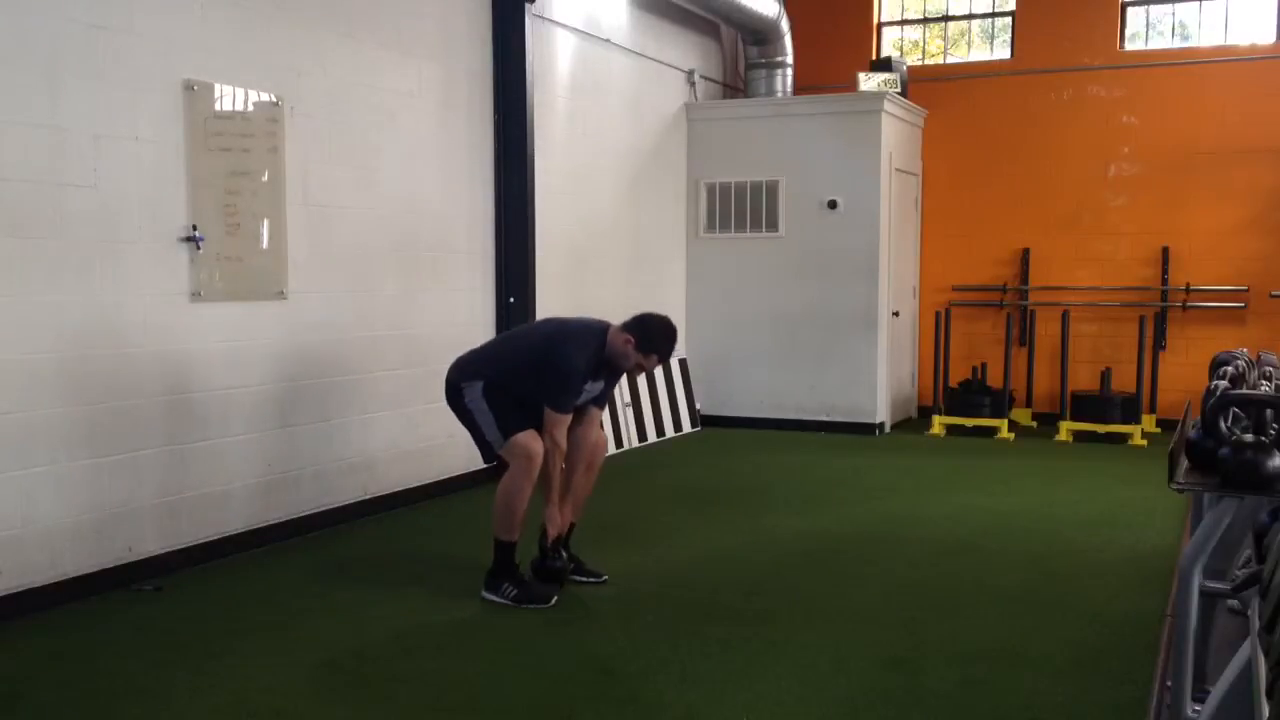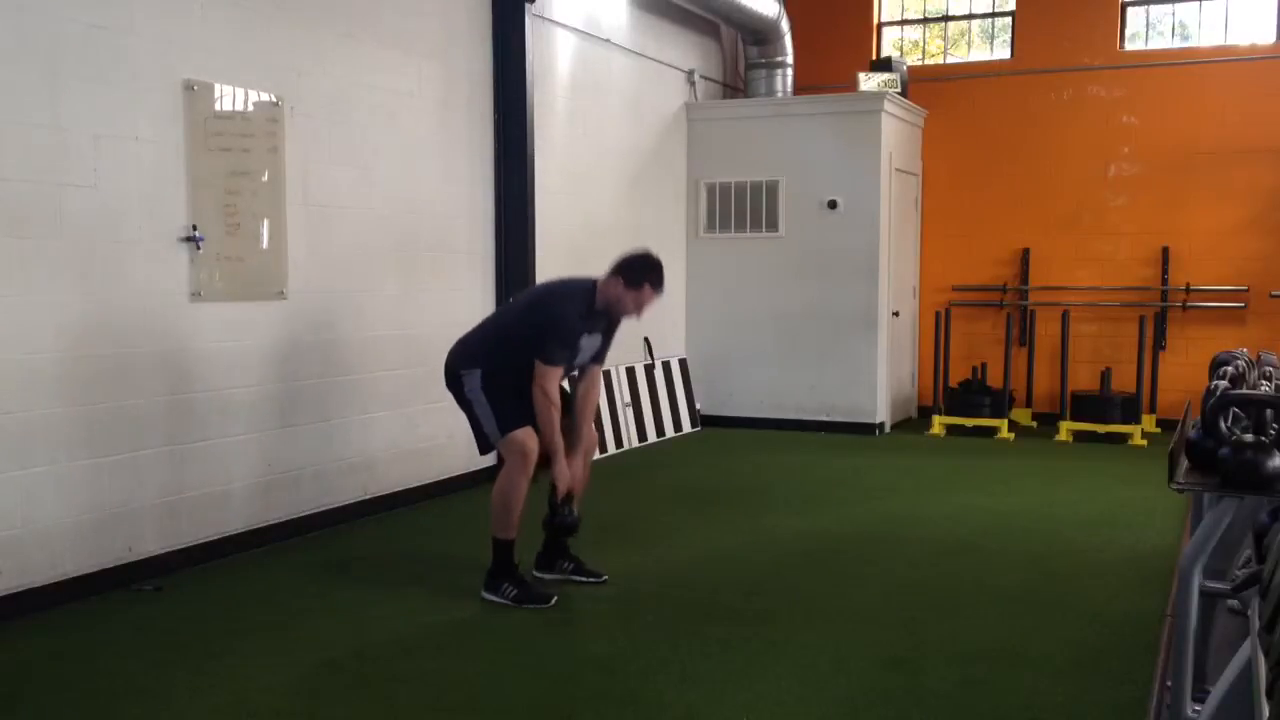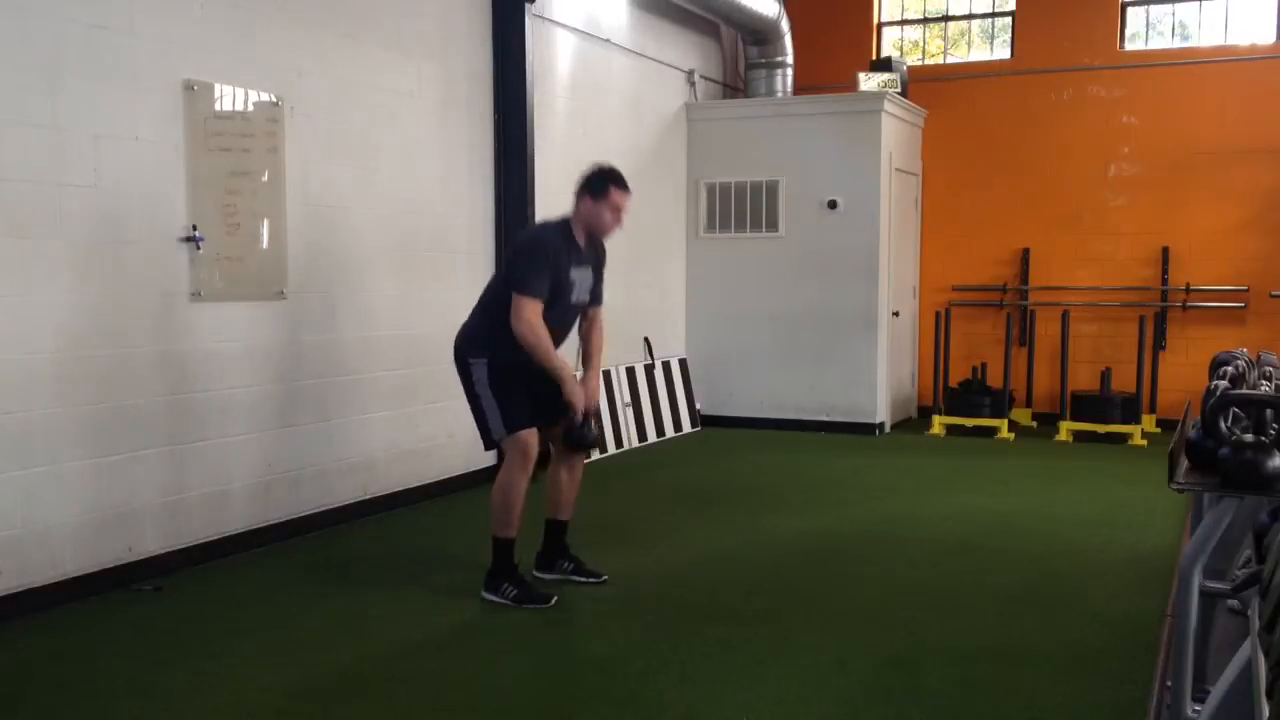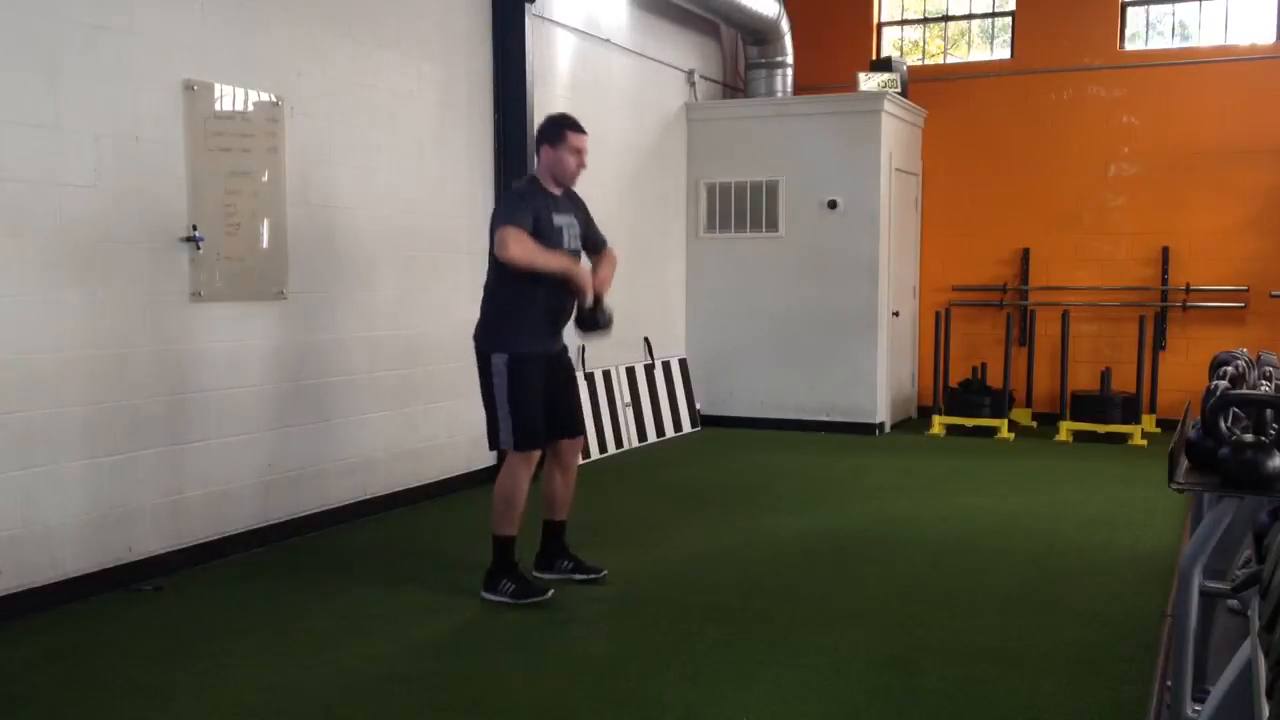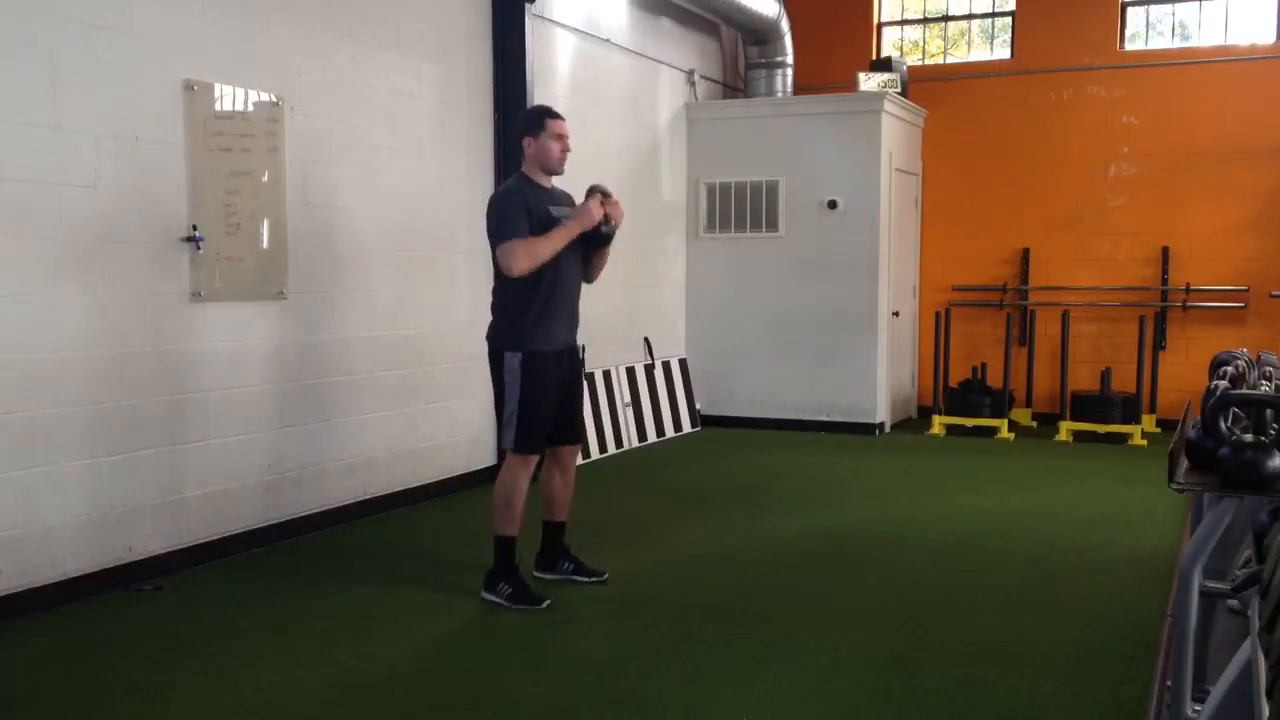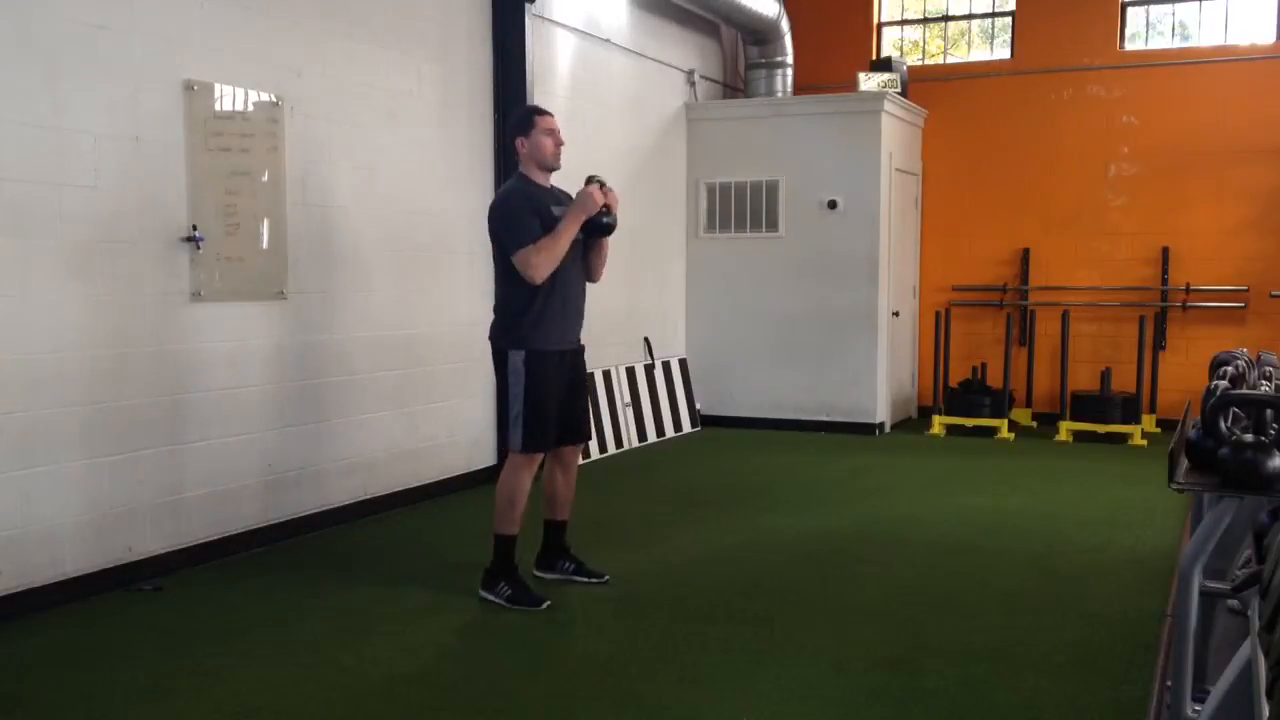
dt=0.2s
person 1, frame 1
left shoulder: (613, 357)
right shoulder: (574, 354)
left elbow: (586, 427)
right elbow: (554, 437)
left wrist: (567, 502)
right wrist: (552, 506)
right hip: (476, 384)
left knee: (596, 446)
right knee: (530, 453)
left ankle: (558, 552)
right ankle: (501, 575)
person 1, frame 2
left shoulder: (607, 315)
right shoulder: (564, 309)
left elbow: (588, 383)
right elbow: (545, 393)
left wrist: (578, 447)
right wrist: (559, 462)
left hip: (523, 375)
right hip: (477, 368)
left knee: (587, 440)
right knee: (523, 450)
left ankle: (554, 553)
right ankle: (500, 575)
person 1, frame 3
left shoulder: (593, 252)
right shoulder: (543, 246)
left elbow: (591, 318)
right elbow: (525, 324)
left wrist: (591, 380)
right wrist: (565, 382)
left hip: (534, 358)
right hip: (489, 353)
right knee: (523, 448)
left ankle: (553, 553)
right ankle: (500, 575)
person 1, frame 4
left shoulder: (572, 203)
right shoulder: (520, 198)
left elbow: (602, 251)
right elbow: (508, 248)
left wrist: (601, 268)
right wrist: (574, 269)
left hip: (548, 346)
right hip: (508, 348)
left knee: (568, 448)
right knee: (524, 454)
left ankle: (553, 554)
right ankle: (501, 573)
person 1, frame 5
left shoulder: (564, 200)
right shoulder: (511, 198)
left elbow: (587, 271)
right elbow: (513, 263)
left wrist: (604, 229)
right wrist: (573, 223)
left hip: (562, 345)
right hip: (522, 349)
left knee: (565, 451)
right knee: (523, 455)
left ankle: (553, 554)
right ankle: (501, 574)
person 1, frame 6
left shoulder: (563, 199)
right shoulder: (513, 200)
left elbow: (592, 272)
right elbow: (535, 269)
left wrist: (601, 219)
right wrist: (576, 216)
left hip: (566, 344)
right hip: (526, 348)
left knee: (568, 450)
right knee: (526, 454)
left ankle: (554, 554)
right ankle: (499, 573)
